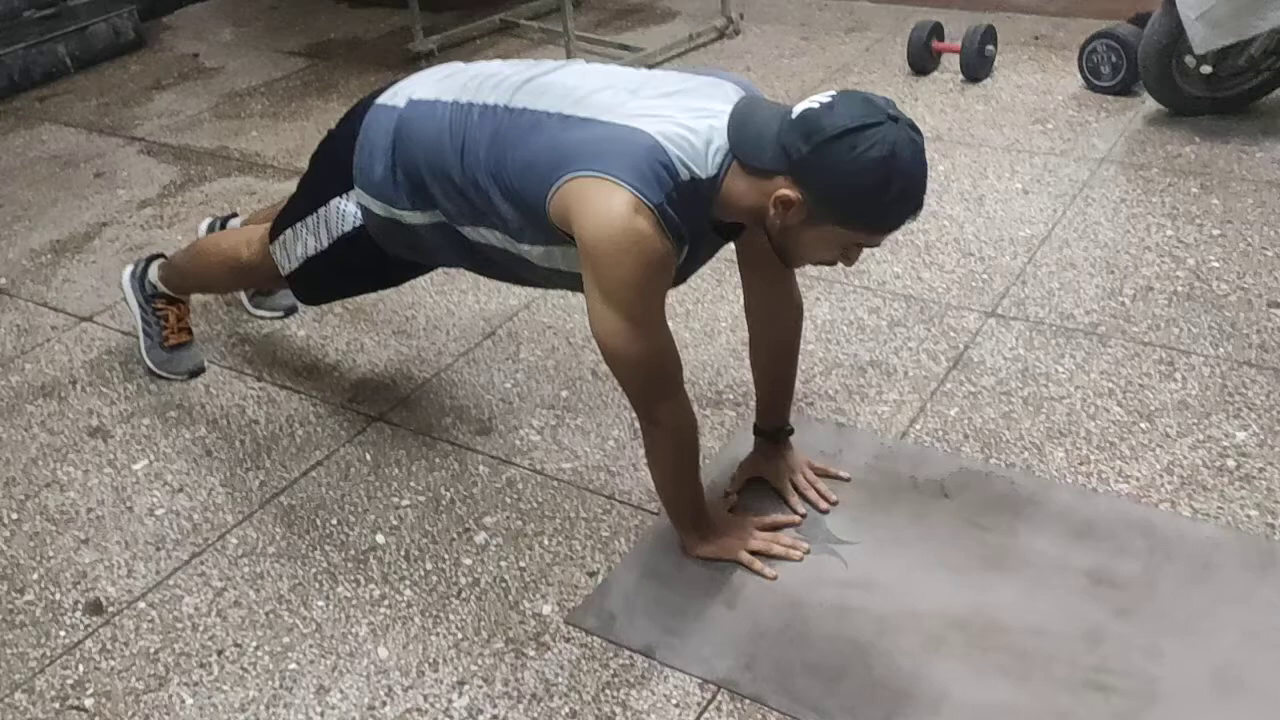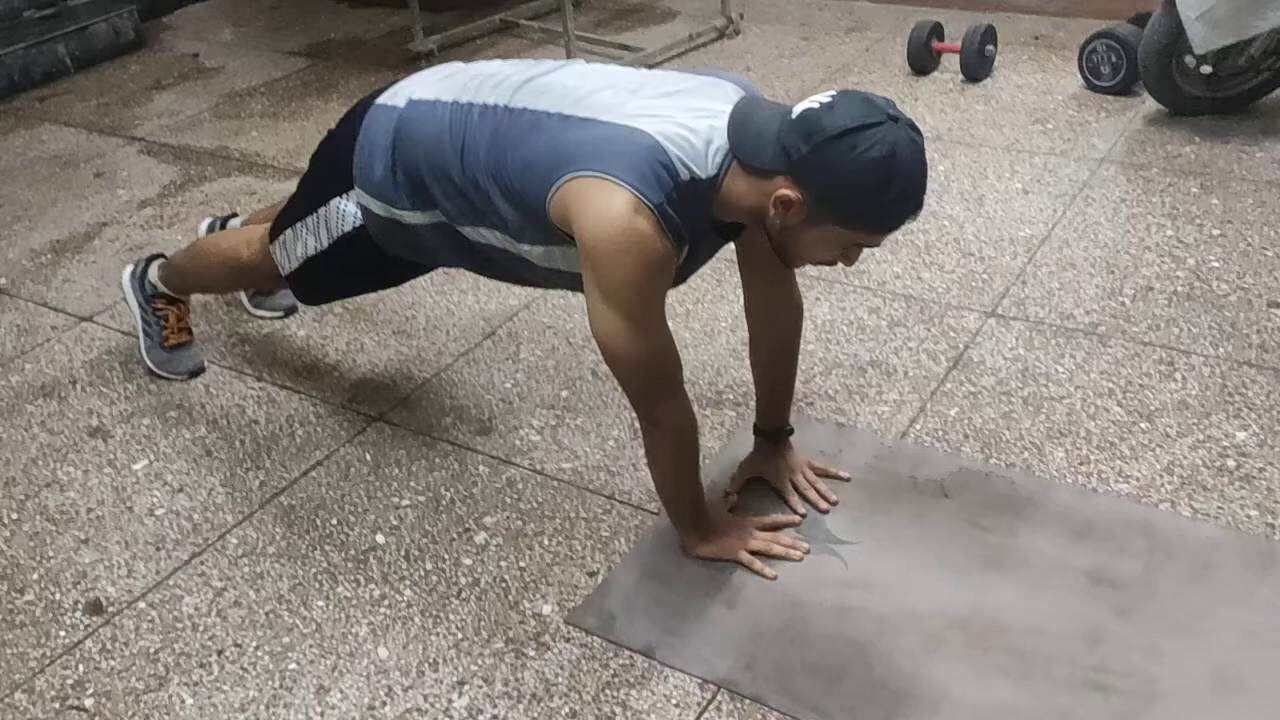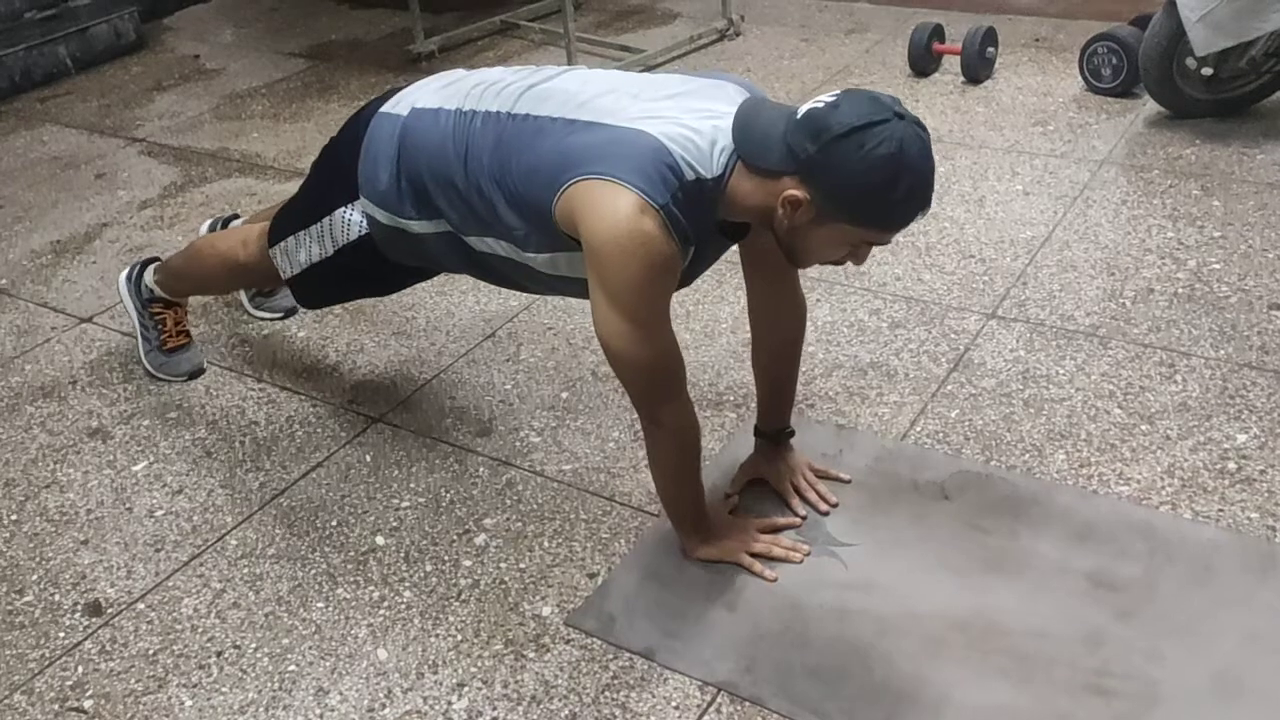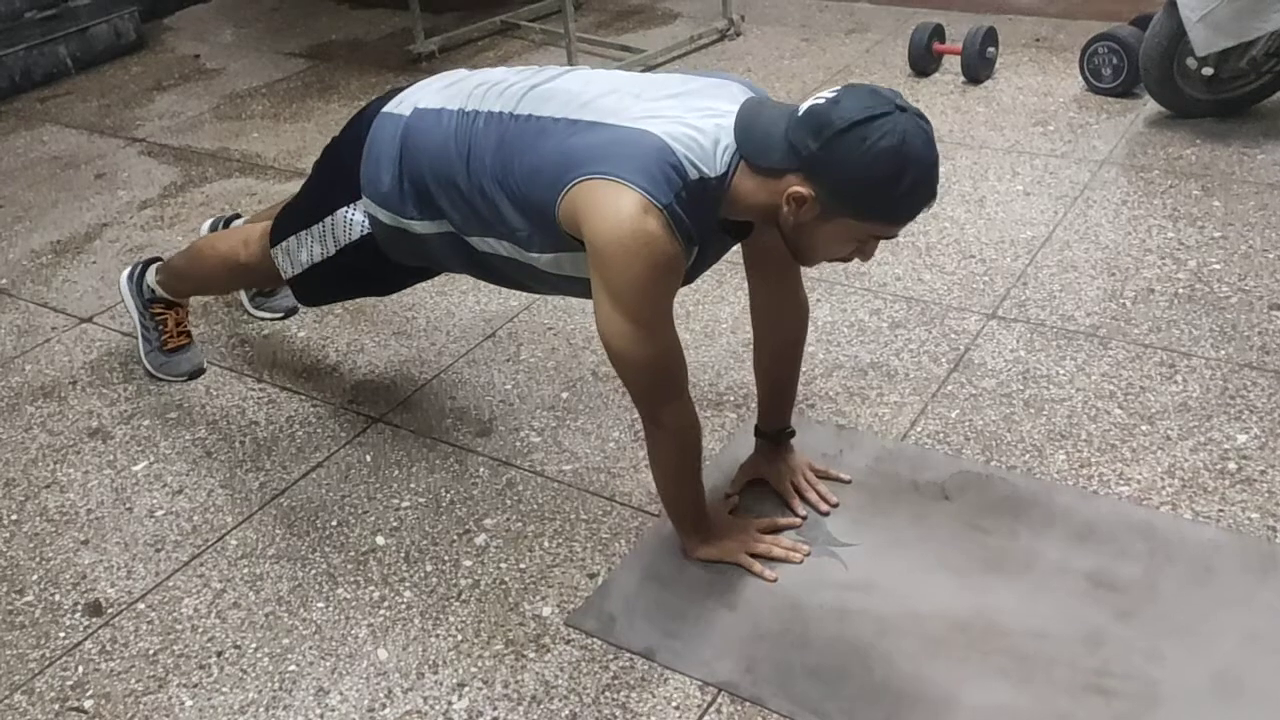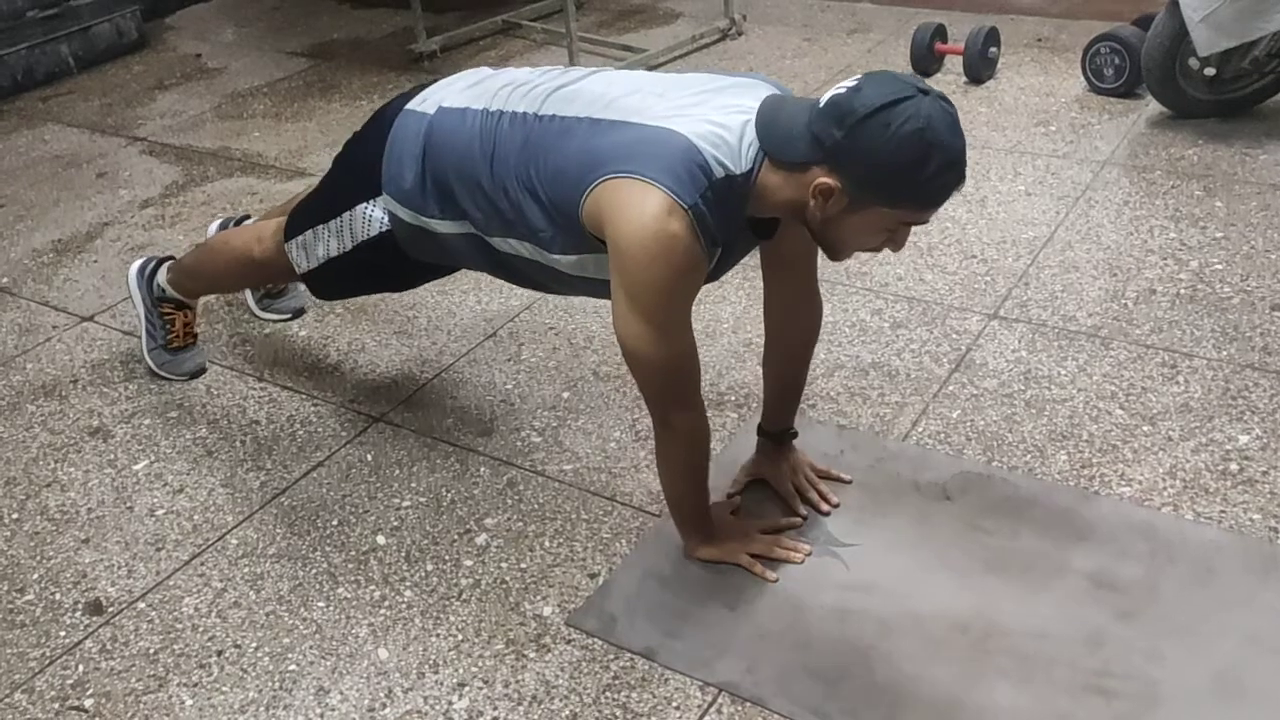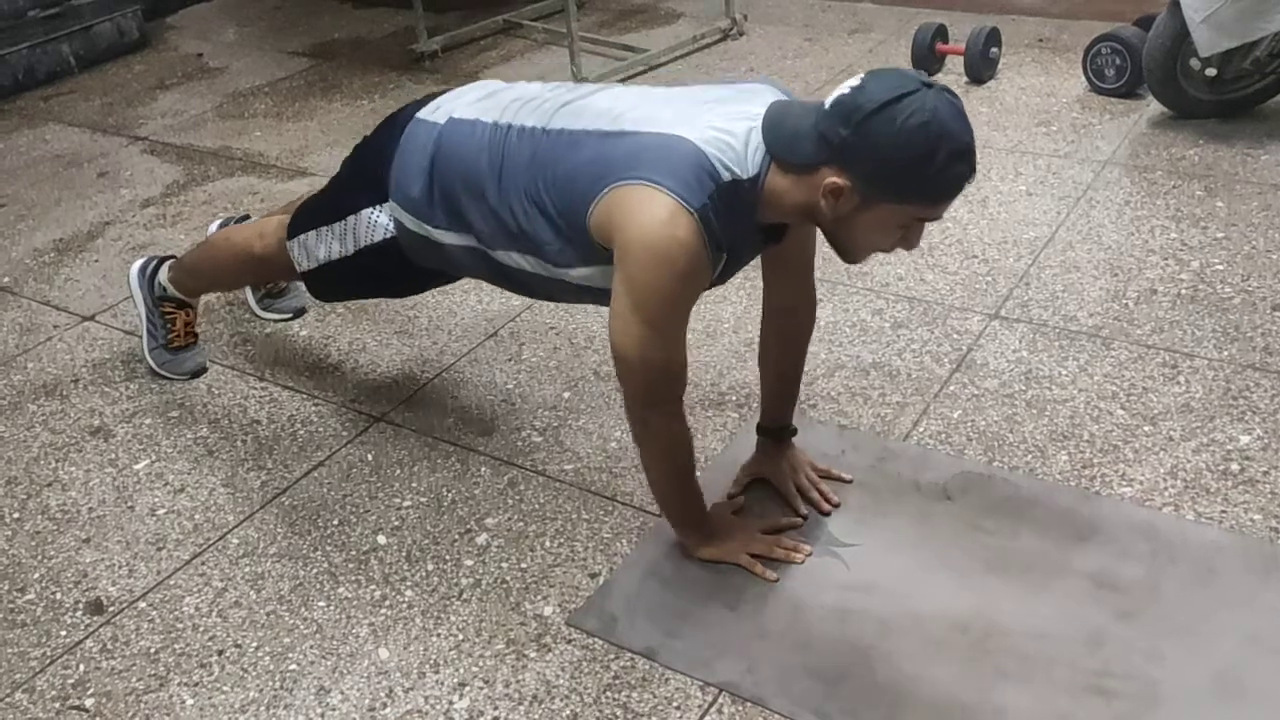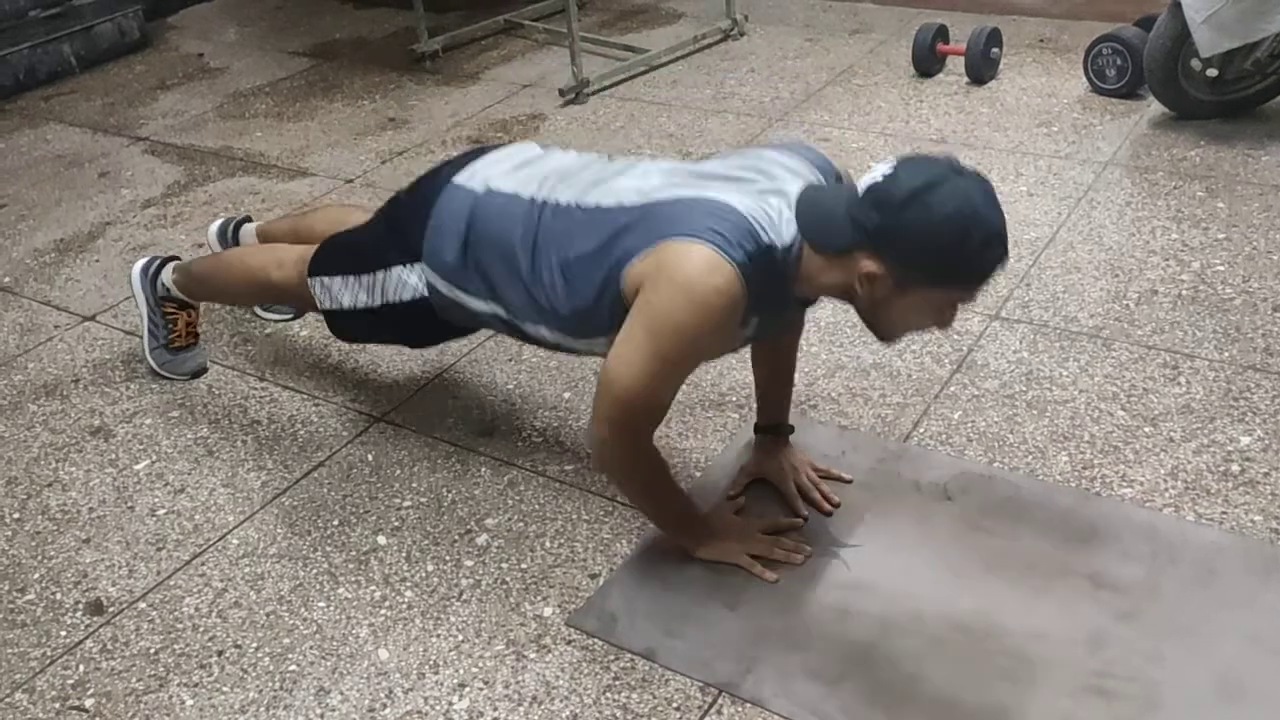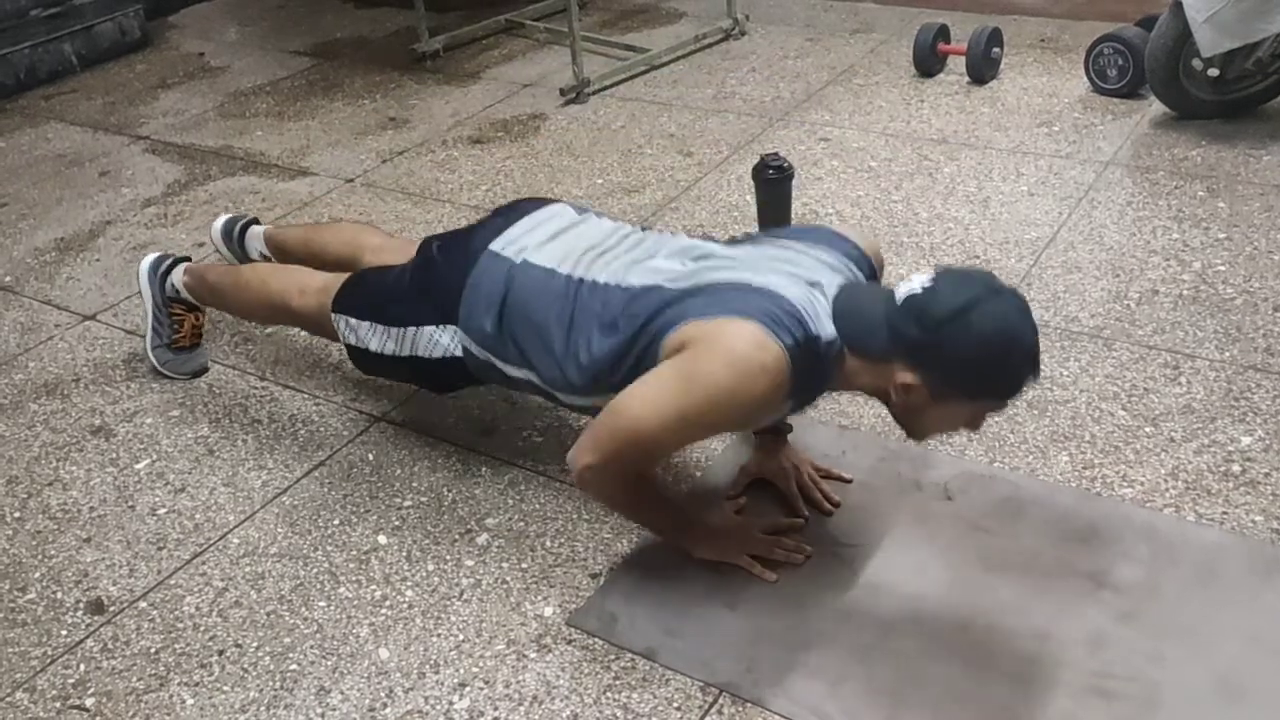
dt=0.2s
person 1, frame 1
left shoulder: (767, 136)
right shoulder: (627, 217)
left elbow: (774, 297)
right elbow: (658, 404)
left wrist: (774, 441)
right wrist: (700, 530)
left hip: (464, 118)
right hip: (396, 157)
left knee: (303, 233)
right knee: (275, 259)
left ankle: (240, 226)
right ankle: (157, 282)
person 1, frame 2
left shoulder: (767, 138)
right shoulder: (626, 217)
left elbow: (774, 297)
right elbow: (659, 406)
left wrist: (774, 441)
right wrist: (699, 529)
left hip: (461, 120)
right hip: (396, 158)
left knee: (301, 235)
right knee: (277, 257)
left ankle: (236, 226)
right ankle: (158, 282)
person 1, frame 3
left shoulder: (772, 139)
right shoulder: (634, 219)
left elbow: (778, 300)
right elbow: (662, 407)
left wrist: (774, 442)
right wrist: (699, 532)
left hip: (466, 126)
right hip: (401, 164)
left knee: (303, 238)
right knee: (272, 260)
left ankle: (238, 226)
right ankle: (154, 285)
person 1, frame 4
left shoulder: (774, 139)
right shoulder: (637, 219)
left elbow: (781, 300)
right elbow: (664, 405)
left wrist: (773, 442)
right wrist: (699, 530)
left hip: (470, 124)
right hip: (401, 167)
left knee: (302, 238)
right knee: (275, 258)
left ankle: (234, 228)
right ankle: (157, 285)
person 1, frame 5
left shoulder: (796, 137)
right shoulder: (661, 220)
left elbow: (794, 301)
right elbow: (674, 409)
left wrist: (777, 442)
right wrist: (703, 533)
left hip: (491, 121)
right hip: (422, 163)
left knee: (320, 226)
right knee: (288, 251)
left ankle: (242, 232)
right ankle: (166, 283)
person 1, frame 6
left shoulder: (800, 135)
right shoulder: (667, 227)
left elbow: (791, 288)
right elbow: (655, 411)
left wrist: (775, 438)
right wrist: (701, 530)
left hip: (496, 127)
right hip: (427, 175)
left knee: (329, 225)
right knee: (291, 247)
left ankle: (244, 228)
right ankle: (167, 282)
person 1, frame 7
left shoulder: (825, 187)
right shoulder: (708, 284)
left elbow: (778, 295)
right elbow: (613, 435)
left wrist: (773, 437)
right wrist: (697, 532)
left hip: (524, 184)
right hip: (458, 244)
left knee: (367, 232)
right knee: (308, 276)
left ankle: (251, 229)
right ankle: (172, 280)
person 1, frame 8
left shoulder: (858, 262)
right shoulder: (756, 364)
right elbow: (595, 460)
left wrist: (770, 442)
right wrist: (698, 532)
left hip: (558, 239)
right hip: (493, 308)
left knee: (391, 258)
right knee: (327, 303)
left ankle: (255, 234)
right ankle: (182, 281)
